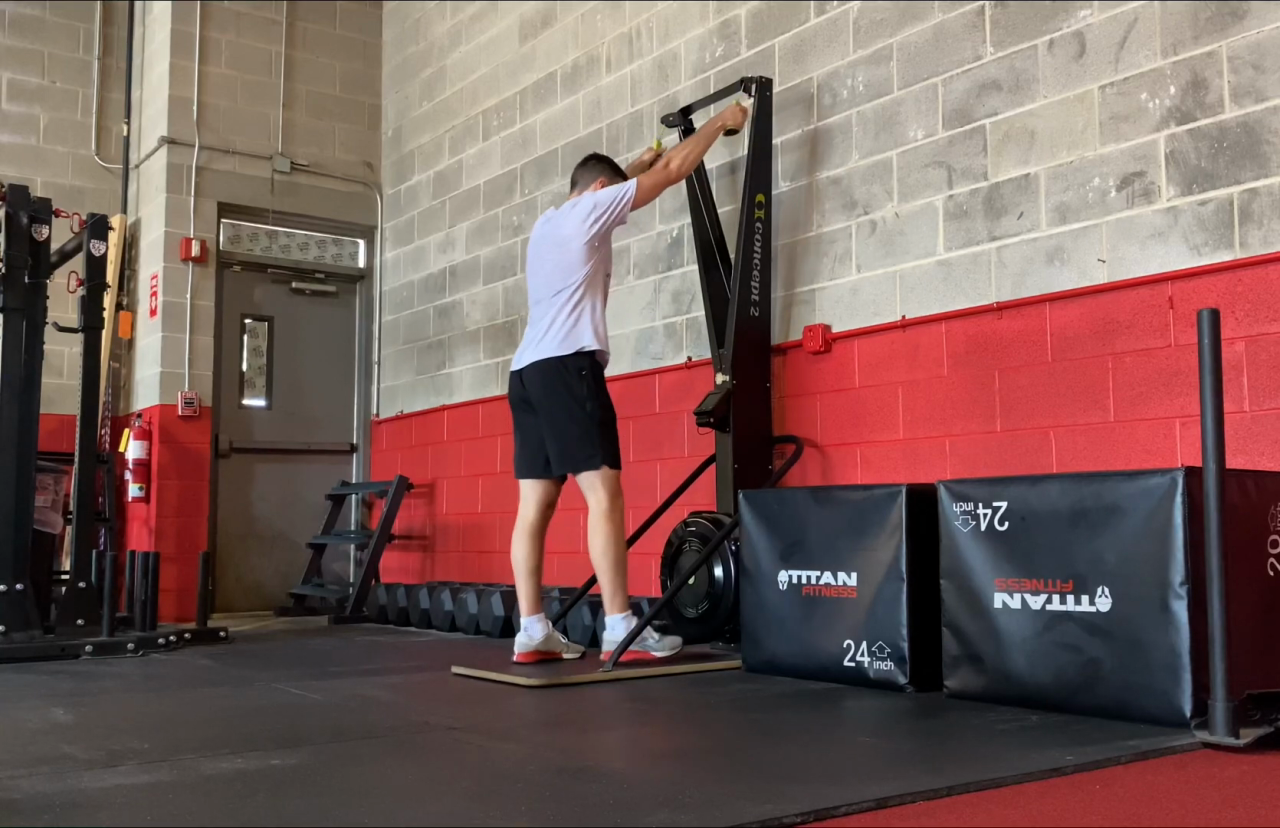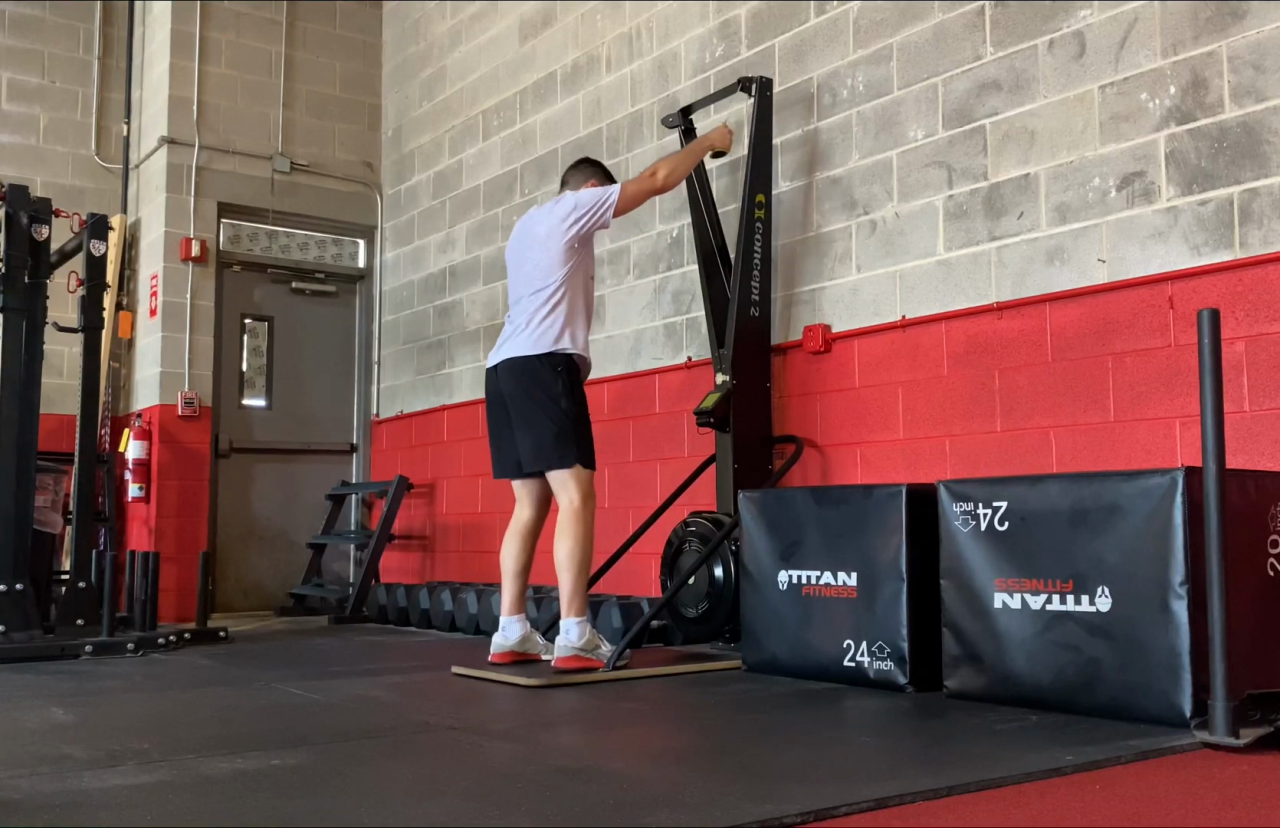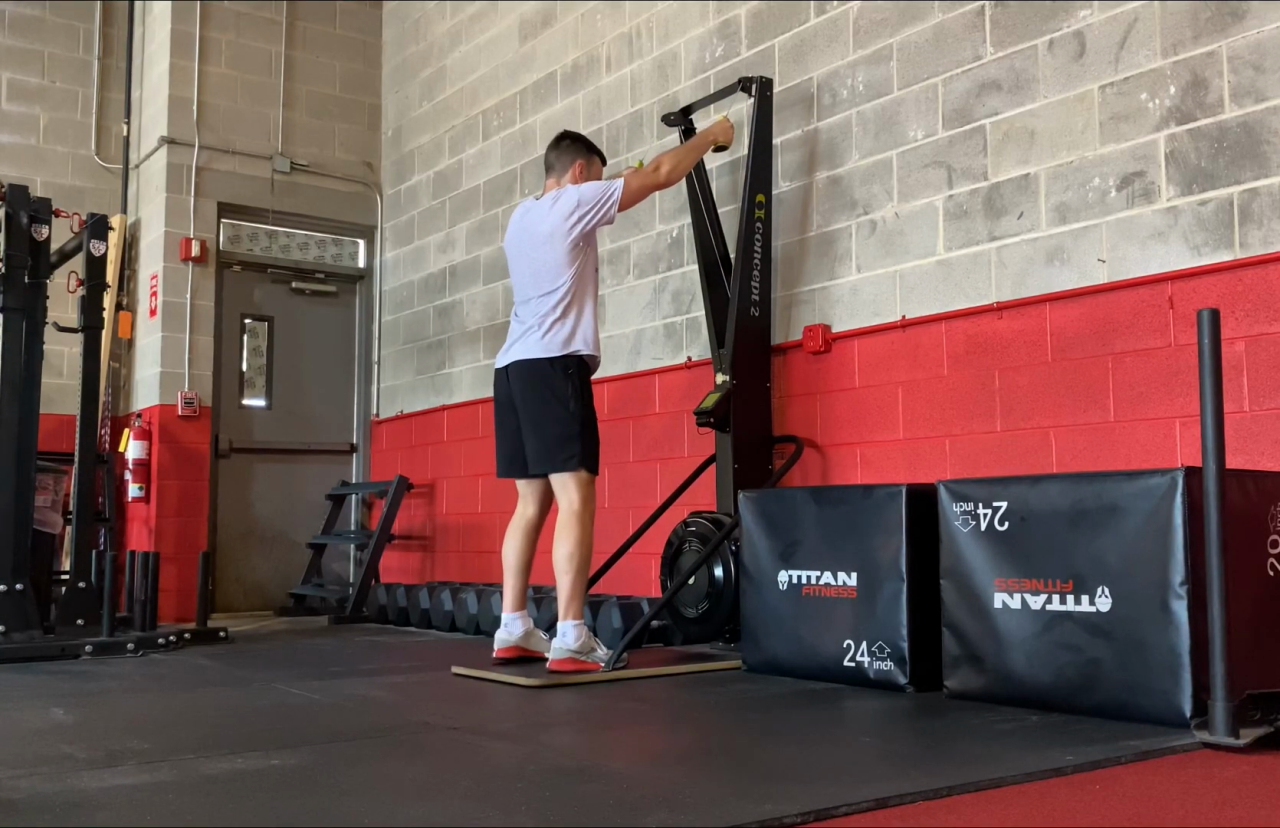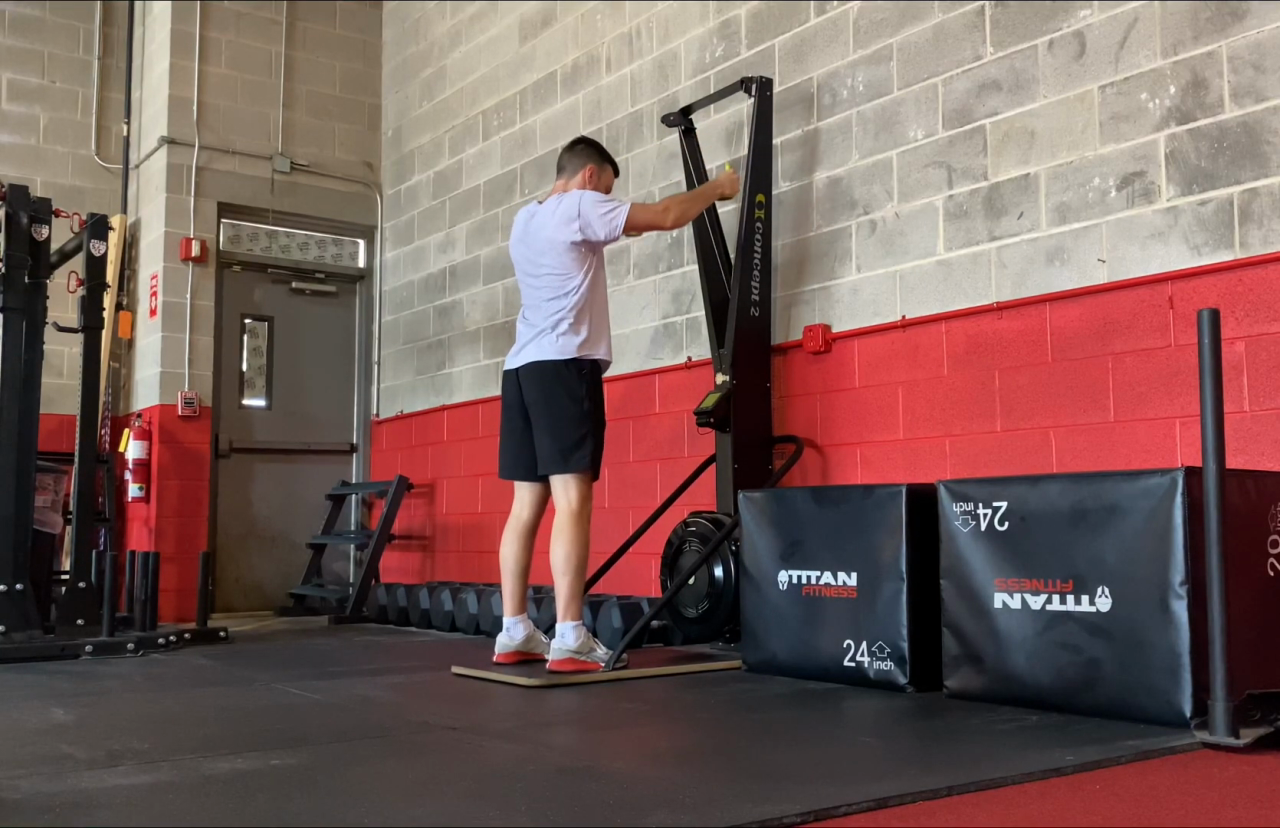
dt=1s
person 1, frame 1
left shoulder: (547, 223)
right shoulder: (590, 209)
right elbow: (673, 170)
left wrist: (635, 164)
right wrist: (721, 120)
left hip: (527, 371)
right hip: (567, 366)
left knee: (535, 504)
right knee: (604, 493)
left ankle: (532, 630)
right ankle: (621, 628)
person 1, frame 2
left shoulder: (529, 224)
right shoulder: (572, 208)
right elbow: (657, 180)
right wrist: (710, 140)
left hip: (505, 369)
right hip: (541, 363)
left knee: (529, 505)
right knee: (575, 497)
left ankle: (511, 632)
right ankle: (574, 635)
person 1, frame 3
left shoulder: (522, 216)
right shoulder: (573, 203)
right elbow: (662, 174)
left wrist: (618, 180)
right wrist: (711, 135)
left hip: (513, 367)
right hip: (553, 364)
left knee: (531, 502)
right knee: (575, 499)
left ankle: (513, 628)
right ankle: (571, 639)
person 1, frame 4
left shoulder: (526, 219)
right shoulder: (578, 207)
right elbow: (666, 217)
left wrist: (617, 225)
right wrist: (716, 187)
left hip: (522, 368)
right hip: (563, 365)
left knee: (528, 503)
right knee: (572, 500)
left ankle: (514, 632)
right ankle: (569, 640)
